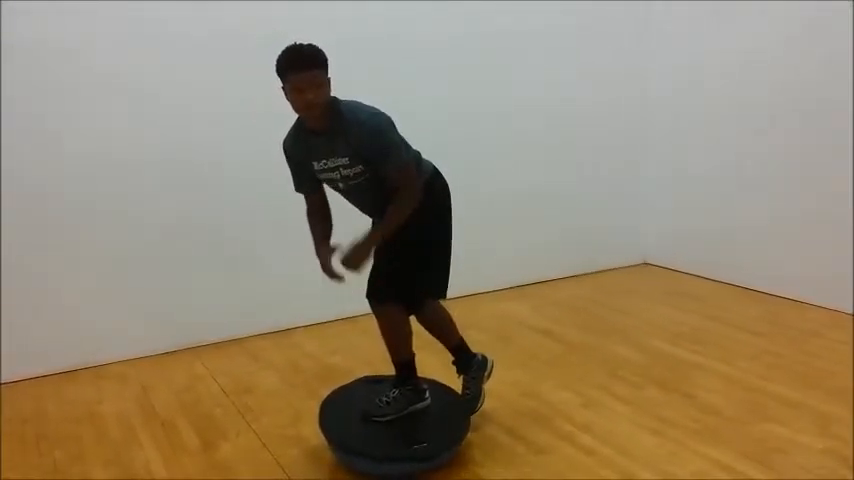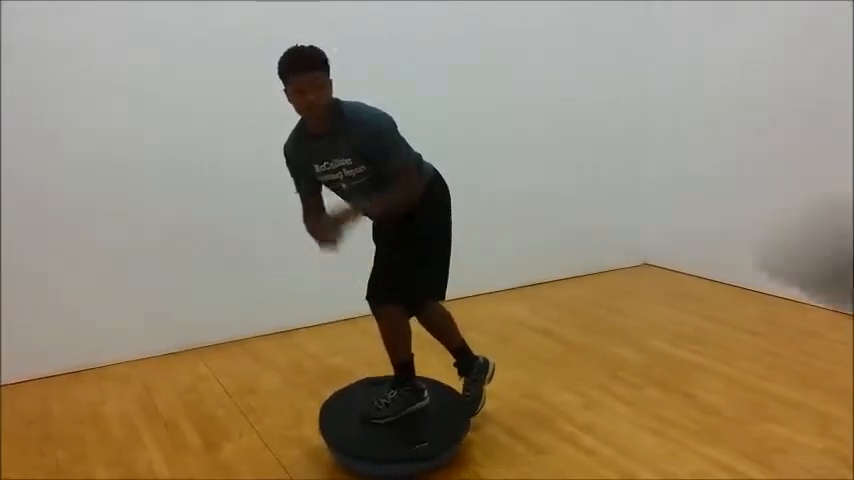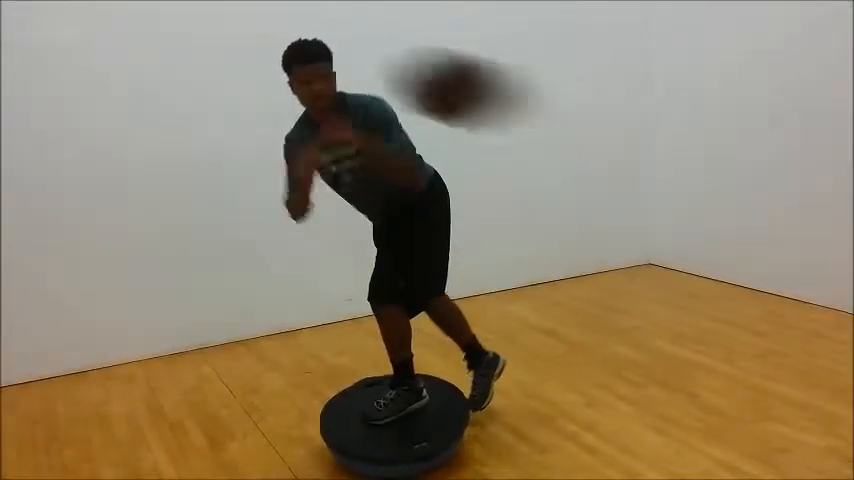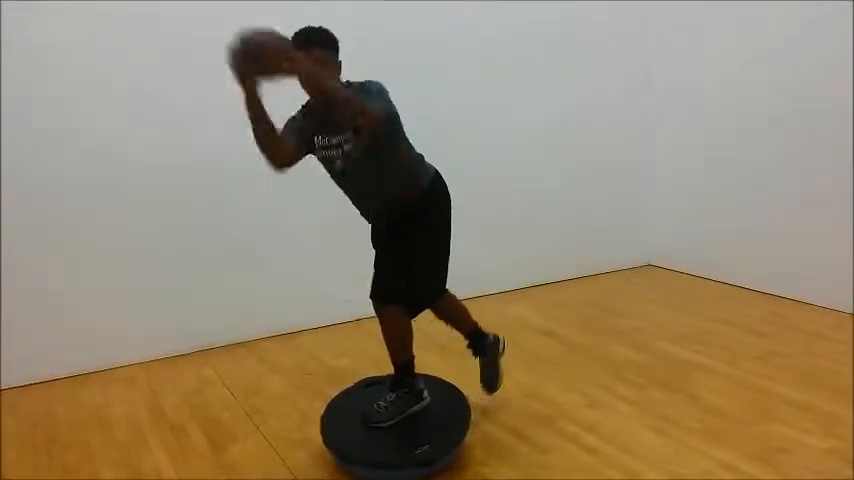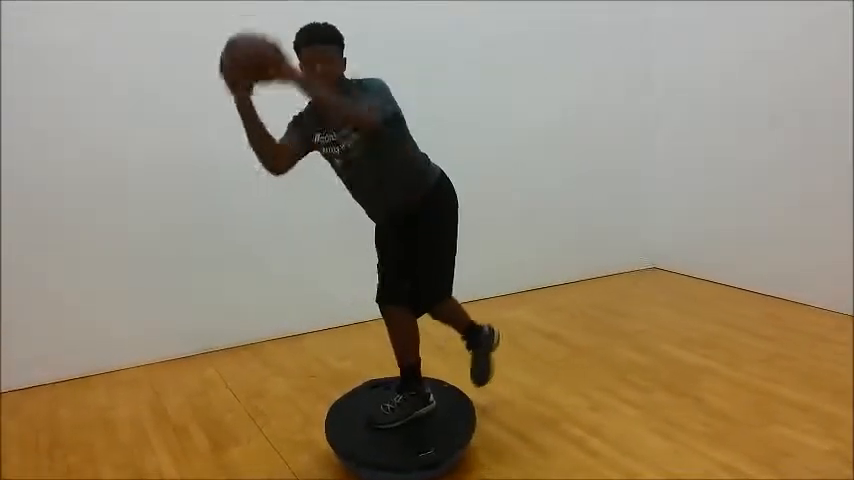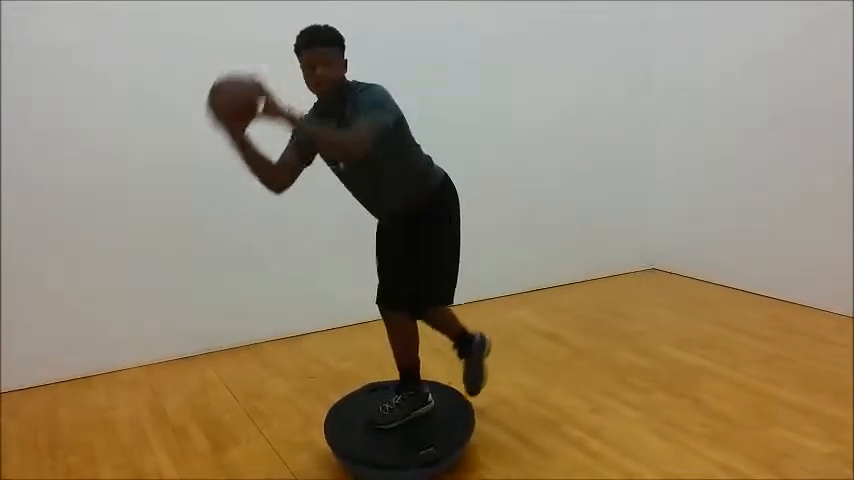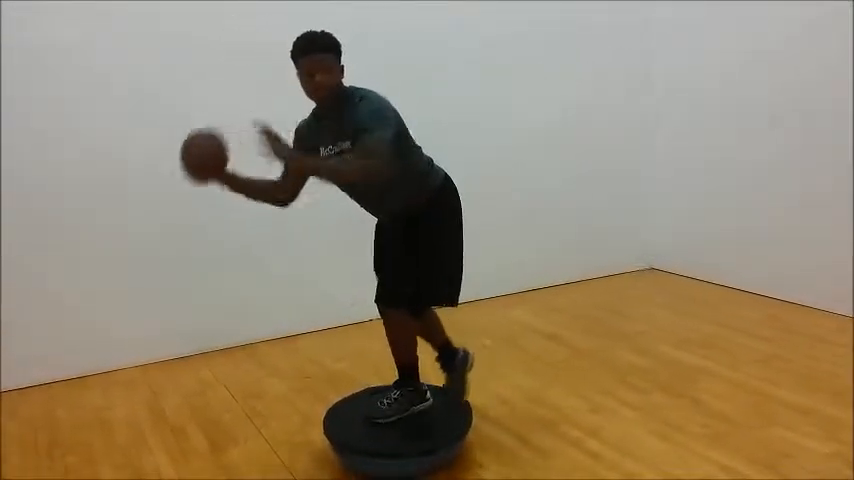
dt=0.1s
person 1, frame 1
left shoulder: (368, 124)
right shoulder: (295, 145)
left elbow: (410, 189)
right elbow: (316, 202)
left wrist: (369, 244)
right wrist: (322, 248)
left hip: (424, 201)
right hip: (386, 211)
left knee: (386, 296)
right knee: (411, 296)
left ankle: (409, 386)
right ankle: (469, 363)
person 1, frame 2
left shoulder: (369, 123)
right shoulder: (297, 146)
left elbow: (410, 187)
right elbow: (310, 207)
left wrist: (358, 210)
right wrist: (319, 229)
left hip: (424, 201)
right hip: (388, 216)
left knee: (385, 297)
right knee: (416, 297)
left ankle: (406, 387)
right ankle: (472, 365)
person 1, frame 3
left shoulder: (371, 110)
right shoulder: (297, 141)
left elbow: (408, 172)
right elbow: (298, 210)
left wrist: (358, 143)
right wrist: (302, 173)
left hip: (422, 203)
right hip: (389, 214)
left knee: (385, 297)
right knee: (421, 294)
left ankle: (406, 386)
right ankle: (481, 359)
person 1, frame 4
left shoulder: (369, 93)
right shoulder: (303, 123)
left elbow: (371, 123)
right elbow: (280, 159)
left wrist: (318, 81)
right wrist: (250, 95)
left hip: (424, 201)
right hip: (386, 217)
left knee: (389, 297)
right knee: (421, 292)
left ankle: (407, 389)
right ankle: (484, 343)
person 1, frame 5
left shoulder: (371, 91)
right shoulder: (307, 121)
left elbow: (360, 121)
right elbow: (278, 164)
left wrist: (296, 79)
right wrist: (243, 101)
left hip: (430, 201)
right hip: (391, 216)
left knee: (396, 300)
right knee: (410, 296)
left ankle: (413, 391)
right ankle: (478, 336)
person 1, frame 6
left shoulder: (372, 100)
right shoulder: (309, 123)
left elbow: (354, 148)
right elbow: (278, 181)
left wrist: (287, 116)
right wrist: (237, 135)
left hip: (434, 205)
right hip: (394, 218)
left knee: (397, 301)
right knee: (399, 301)
left ankle: (413, 390)
right ankle: (469, 344)
person 1, frame 7
left shoulder: (371, 109)
right shoulder: (309, 131)
left elbow: (373, 170)
right elbow: (284, 194)
left wrist: (302, 163)
right wrist: (228, 179)
left hip: (433, 204)
right hip: (393, 217)
left knee: (398, 301)
right knee: (397, 300)
left ankle: (411, 388)
right ankle: (452, 357)
